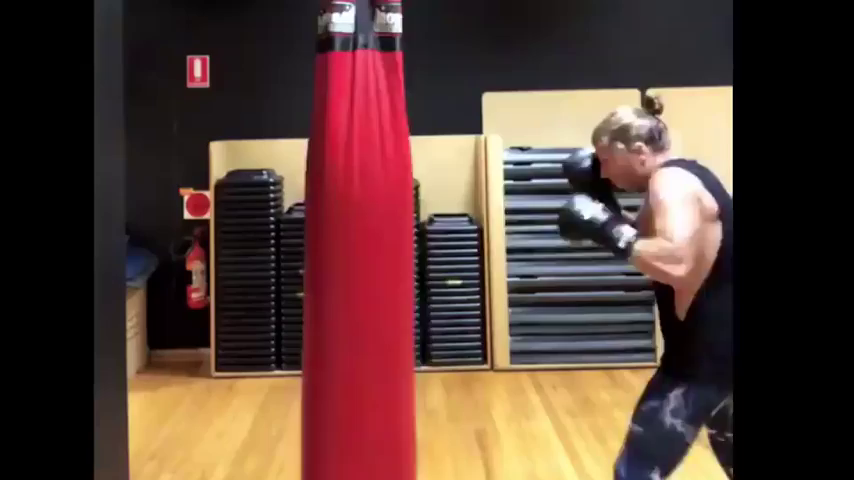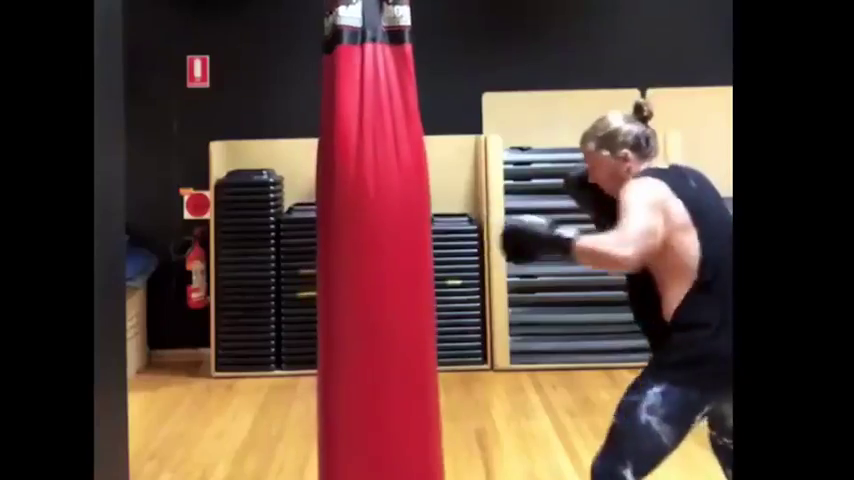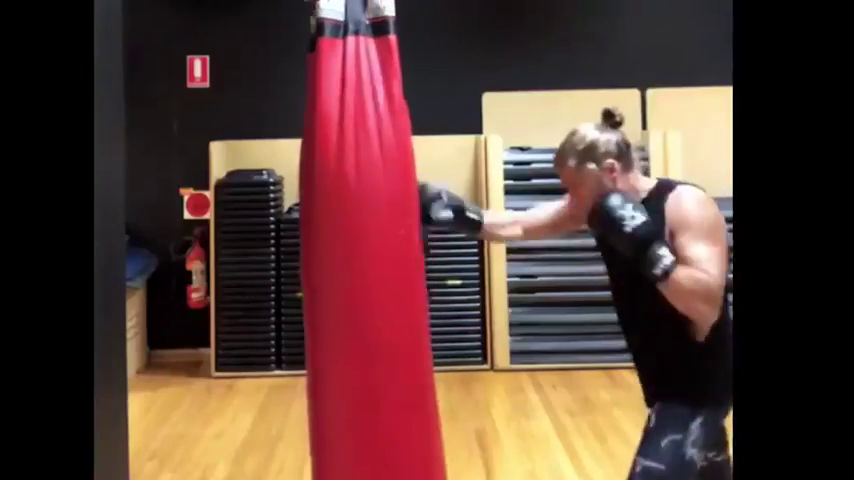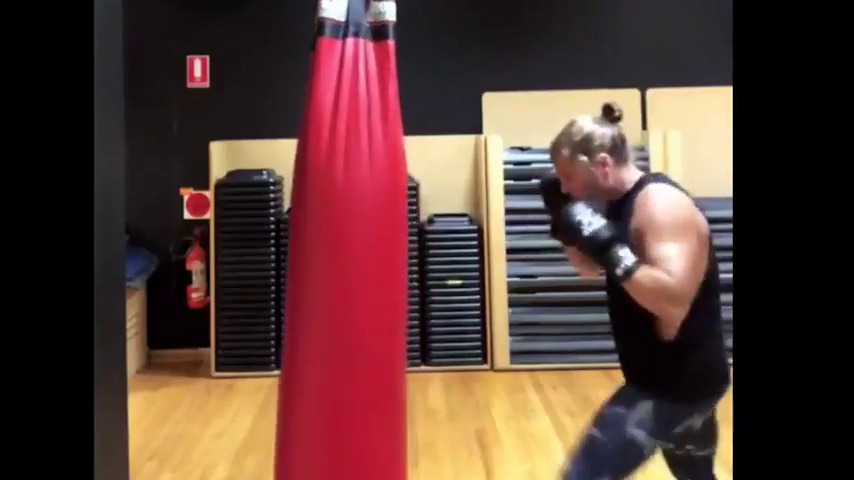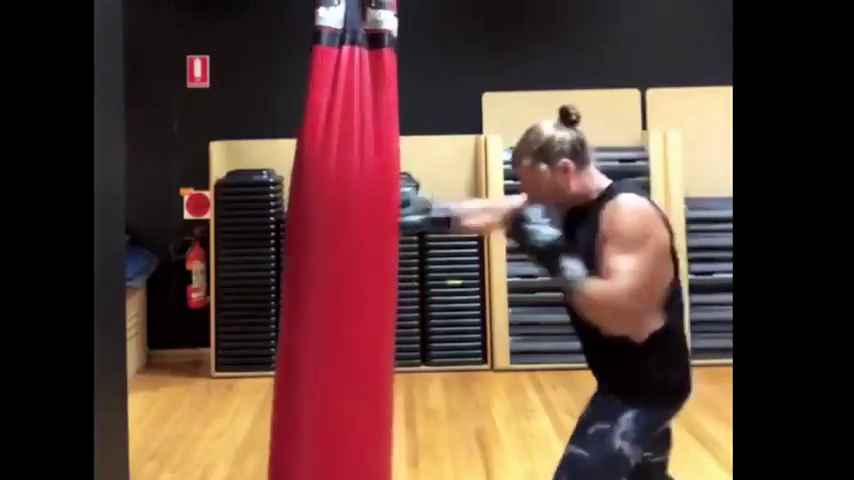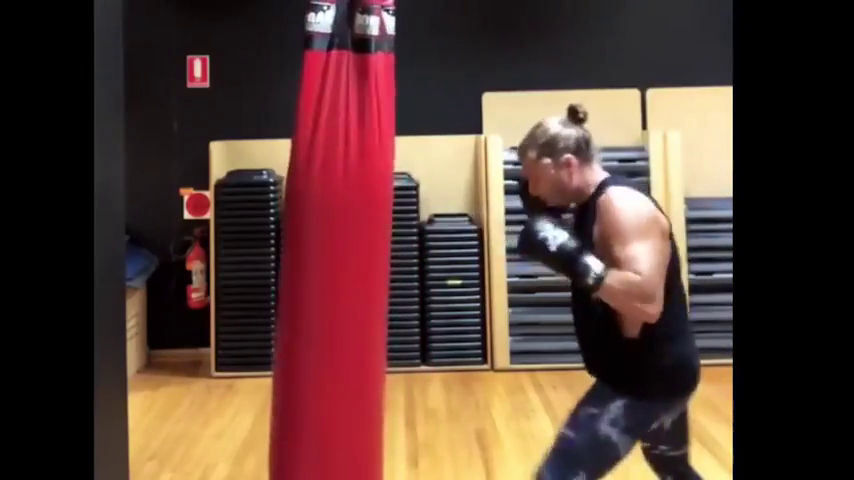
dt=0.4s
person 1, frame 1
left shoulder: (673, 182)
right shoulder: (695, 178)
left elbow: (674, 263)
right elbow: (660, 244)
left wrist: (611, 230)
right wrist: (600, 195)
left hip: (706, 354)
right hip: (730, 347)
person 1, frame 2
left shoulder: (646, 190)
right shoulder: (690, 183)
left elbow: (624, 253)
left wrist: (551, 238)
right wrist: (601, 204)
left hip: (693, 361)
right hip: (726, 354)
person 1, frame 3
left shoulder: (688, 205)
right shoulder: (599, 204)
left elbow: (706, 301)
right elbow: (524, 226)
left wrist: (649, 248)
right wrist: (464, 217)
left hip: (699, 380)
right hip: (666, 376)
person 1, frame 4
left shoulder: (658, 203)
right shoulder: (620, 198)
left elbow: (674, 295)
right elbow: (591, 266)
left wrist: (611, 250)
right wrist: (565, 221)
left hip: (671, 376)
person 1, frame 5
left shoulder: (627, 213)
right shoulder: (567, 202)
left elbow: (619, 316)
right elbow: (494, 212)
left wrist: (556, 256)
left hip: (647, 381)
right hip: (635, 376)
person 1, frame 6
left shoulder: (620, 204)
right shoulder: (594, 204)
left elbow: (648, 300)
left wrist: (574, 258)
right wrist: (546, 221)
left hip: (640, 375)
right hip: (673, 367)
